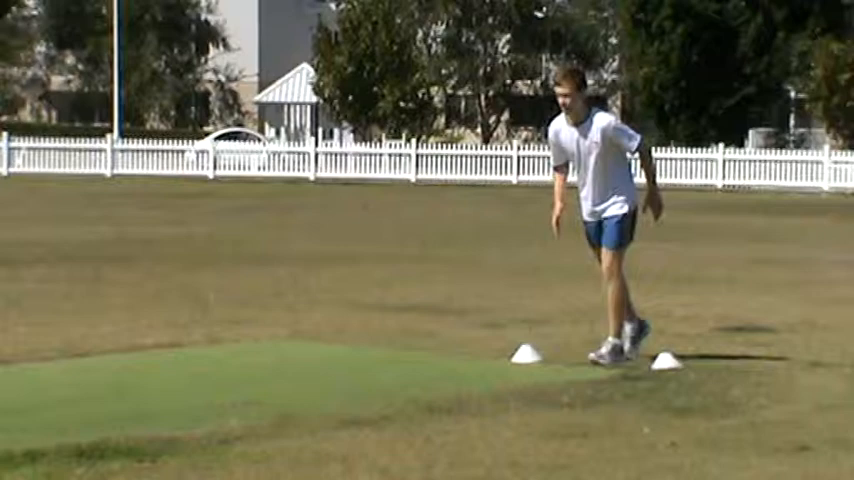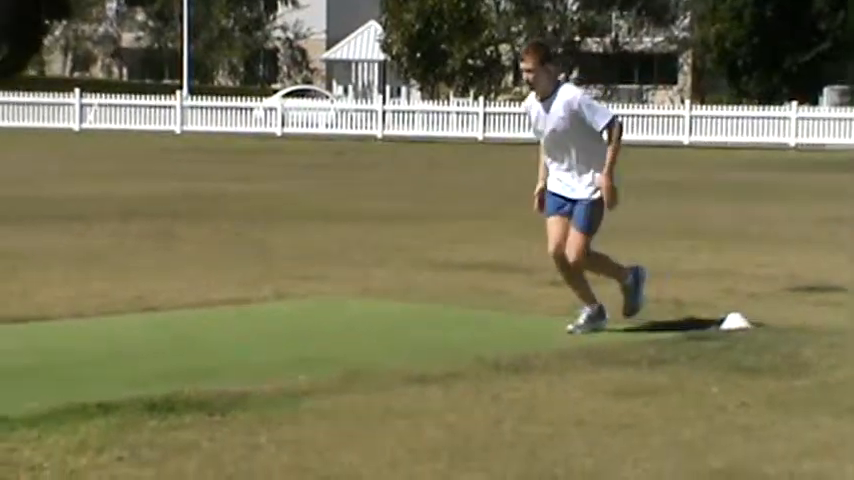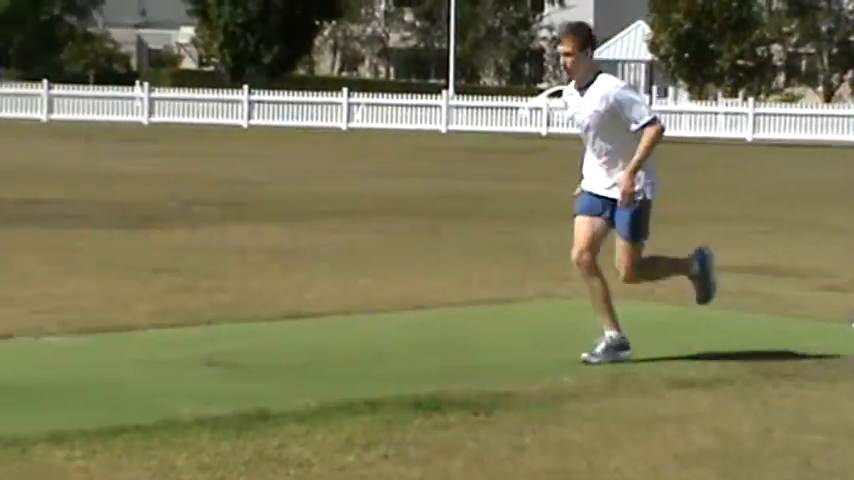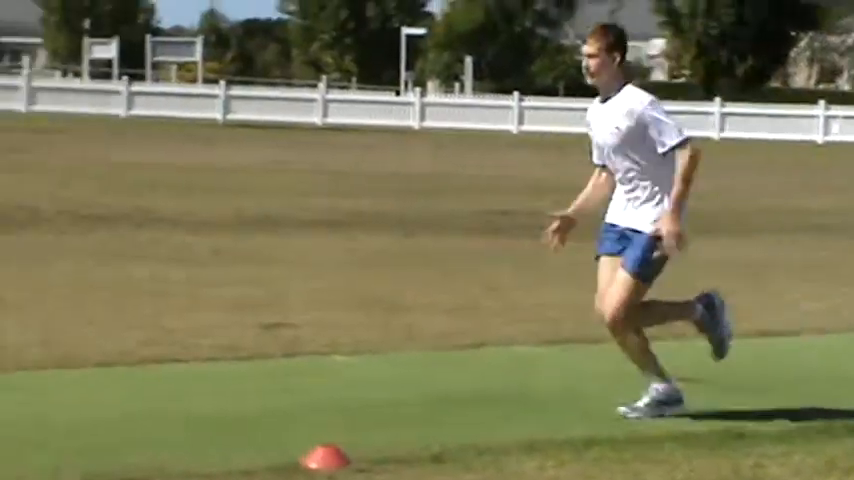
dt=0.7s
person 1, frame 1
left shoulder: (606, 123)
right shoulder: (556, 129)
left elbow: (642, 149)
right elbow: (560, 167)
left wrist: (652, 189)
right wrist: (558, 202)
left hip: (618, 204)
right hip: (590, 208)
left knee: (612, 270)
right knee: (607, 272)
left ankle: (616, 343)
right ankle: (635, 325)
person 1, frame 2
left shoulder: (574, 98)
right shoulder: (531, 104)
left elbow: (614, 126)
left wrist: (607, 175)
right wrist: (541, 182)
left hip: (590, 185)
right hip: (559, 185)
left knee: (576, 257)
right knee: (556, 251)
left ankle: (629, 277)
right ankle: (592, 310)
person 1, frame 3
left shoulder: (614, 91)
right shoulder: (570, 94)
left elbow: (654, 128)
left wrist: (630, 172)
left hip: (631, 187)
right hip: (594, 186)
left knee: (628, 272)
right knee: (581, 257)
left ankle: (694, 263)
right ankle: (614, 338)
person 1, frame 4
left shoulder: (640, 105)
right shoulder: (595, 110)
left elbow: (688, 153)
left wrist: (673, 213)
right wrist: (572, 215)
left hip: (652, 221)
right hip: (620, 219)
left knee: (617, 314)
right knee: (608, 312)
left ankle: (701, 310)
right ankle: (663, 388)
